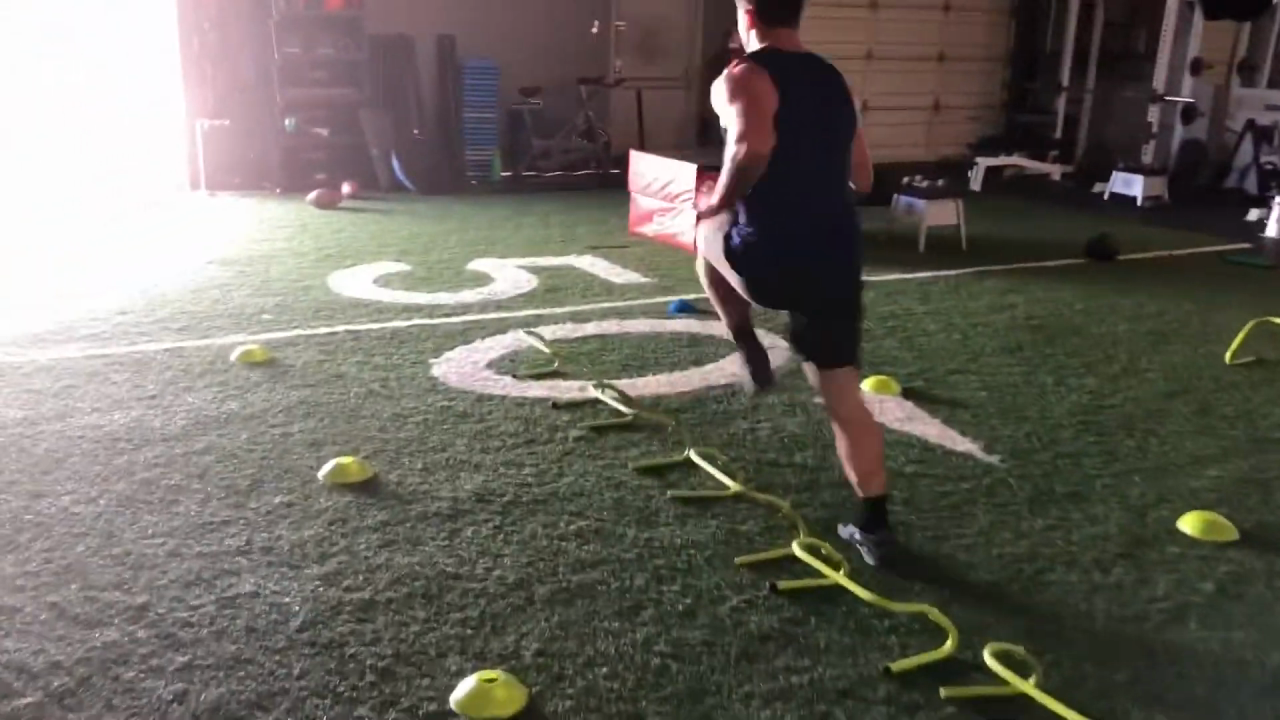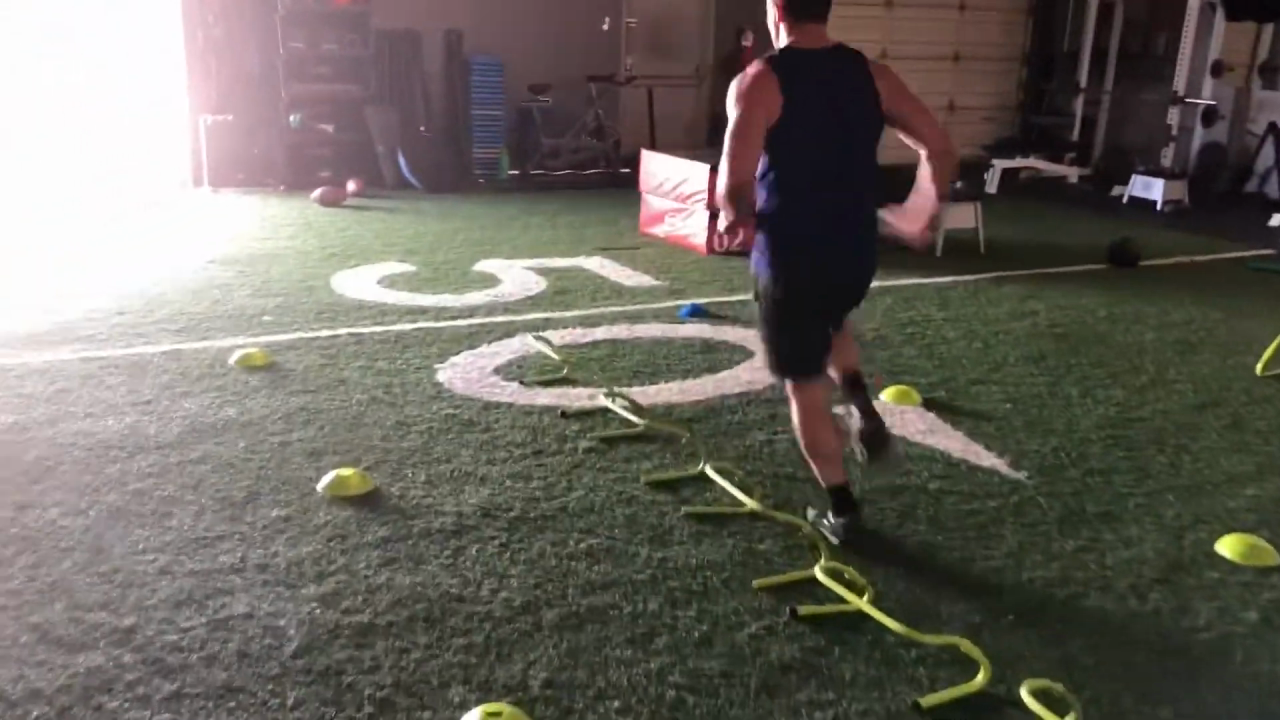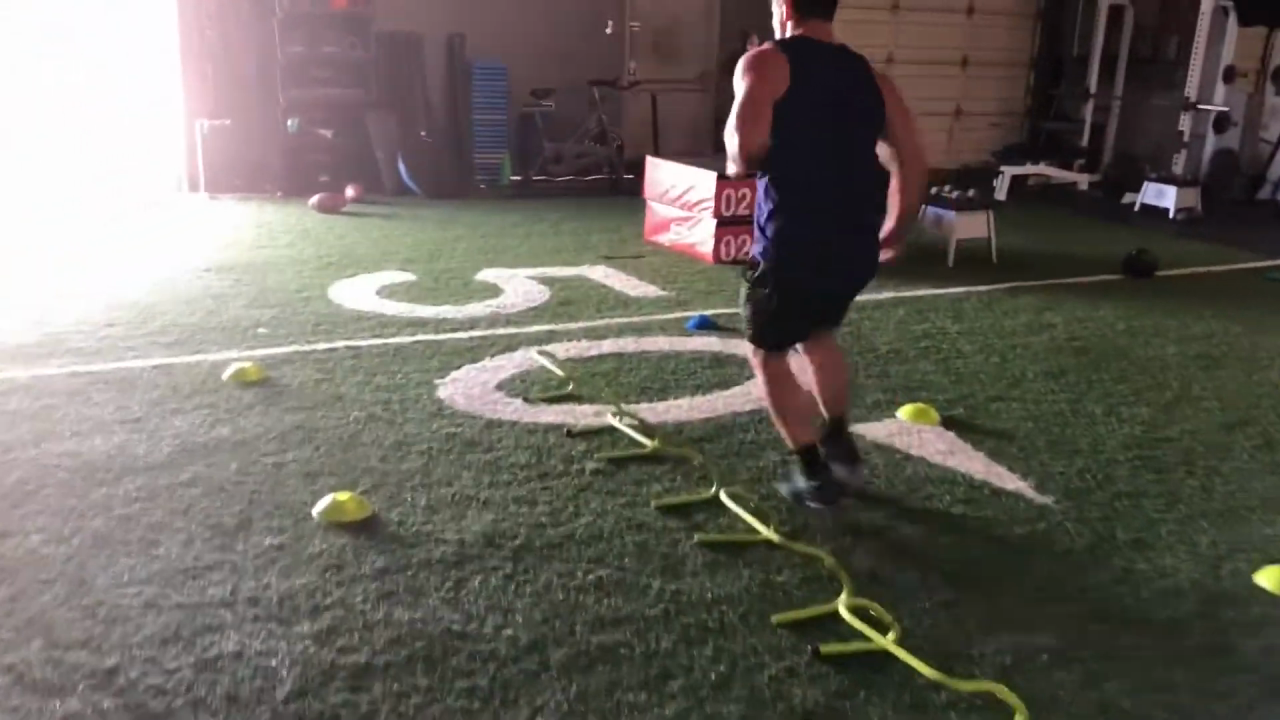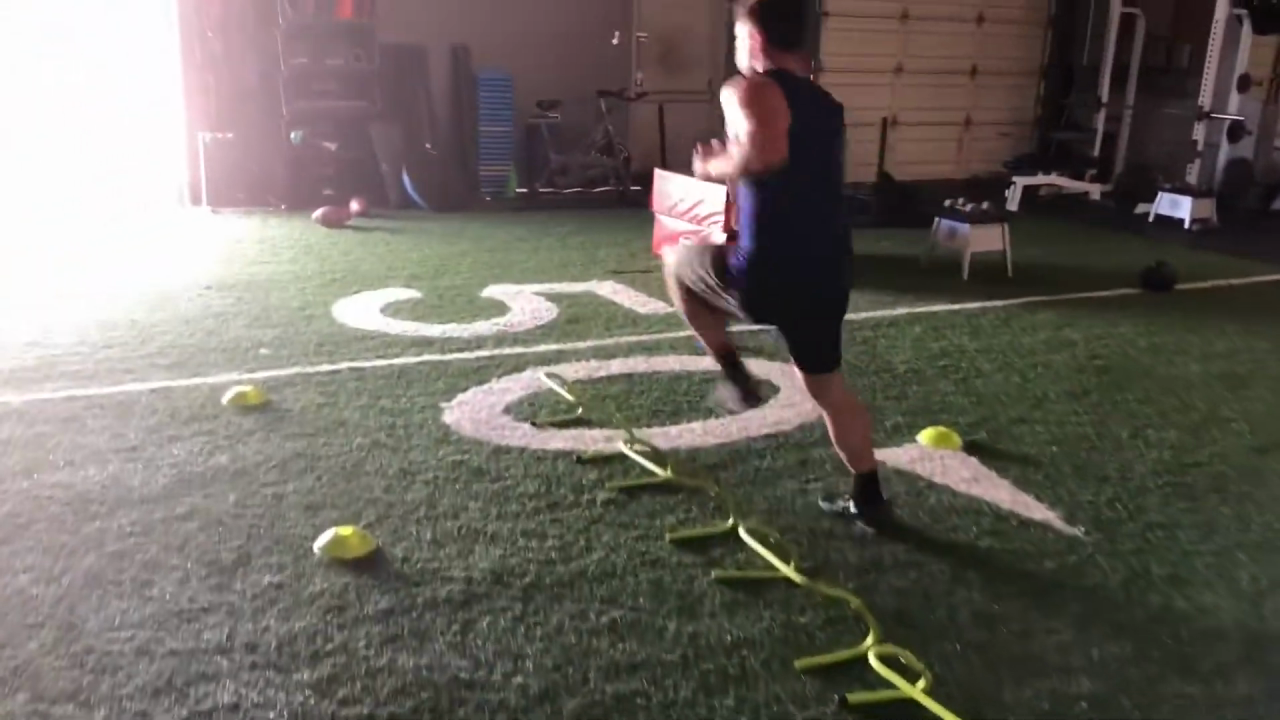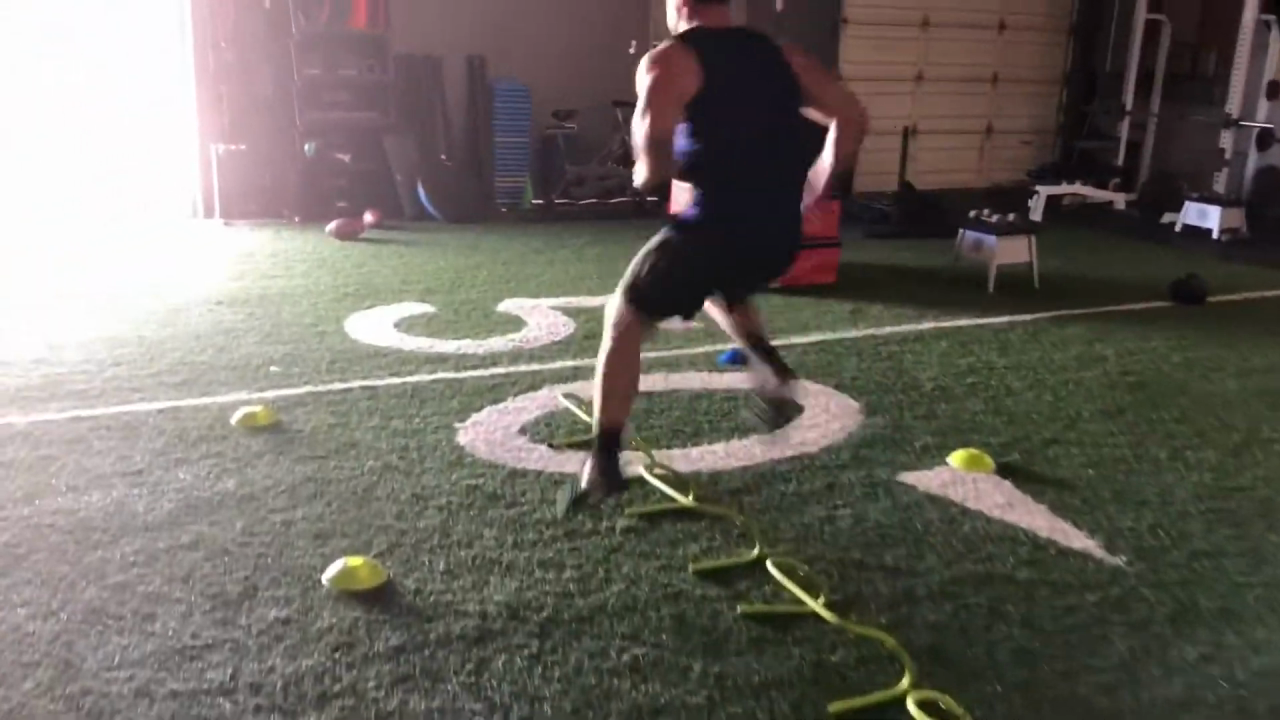
dt=0.2s
person 1, frame 1
left shoulder: (743, 78)
right shoulder: (834, 82)
left elbow: (753, 145)
right elbow: (858, 176)
left wrist: (721, 197)
left hip: (767, 257)
right hip: (836, 260)
left knee: (709, 233)
right knee: (842, 397)
left ankle: (751, 350)
right ankle: (874, 525)
person 1, frame 2
left shoulder: (759, 81)
right shoulder: (872, 75)
left elbow: (735, 180)
right elbow: (939, 147)
left wrist: (736, 214)
right wrist: (922, 211)
left hip: (790, 264)
right hip: (855, 258)
left knee: (806, 393)
right knee: (827, 316)
left ankle: (842, 511)
right ankle: (862, 406)
person 1, frame 3
left shoulder: (765, 64)
right shoulder: (869, 76)
left elbow: (746, 144)
right elbow: (911, 162)
left wrist: (740, 163)
right wrist: (895, 227)
left hip: (794, 246)
right hip: (855, 250)
left knee: (768, 356)
right knee: (819, 338)
left ankle: (813, 472)
right ankle: (839, 448)
person 1, frame 4
left shoulder: (750, 90)
right shoulder: (828, 107)
left elbow: (762, 151)
left wrist: (713, 167)
left hip: (769, 273)
right hip: (828, 275)
left knee: (678, 264)
right knee: (827, 383)
left ankle: (734, 373)
right ankle: (868, 496)
person 1, frame 5
left shoulder: (669, 59)
right shoulder: (780, 56)
left elbow: (650, 136)
right elbow: (851, 117)
left wrist: (653, 170)
right wrist: (823, 178)
left hip: (717, 232)
right hip: (780, 236)
left knee: (623, 327)
right knee: (716, 286)
left ankle: (604, 466)
right ankle: (770, 369)
